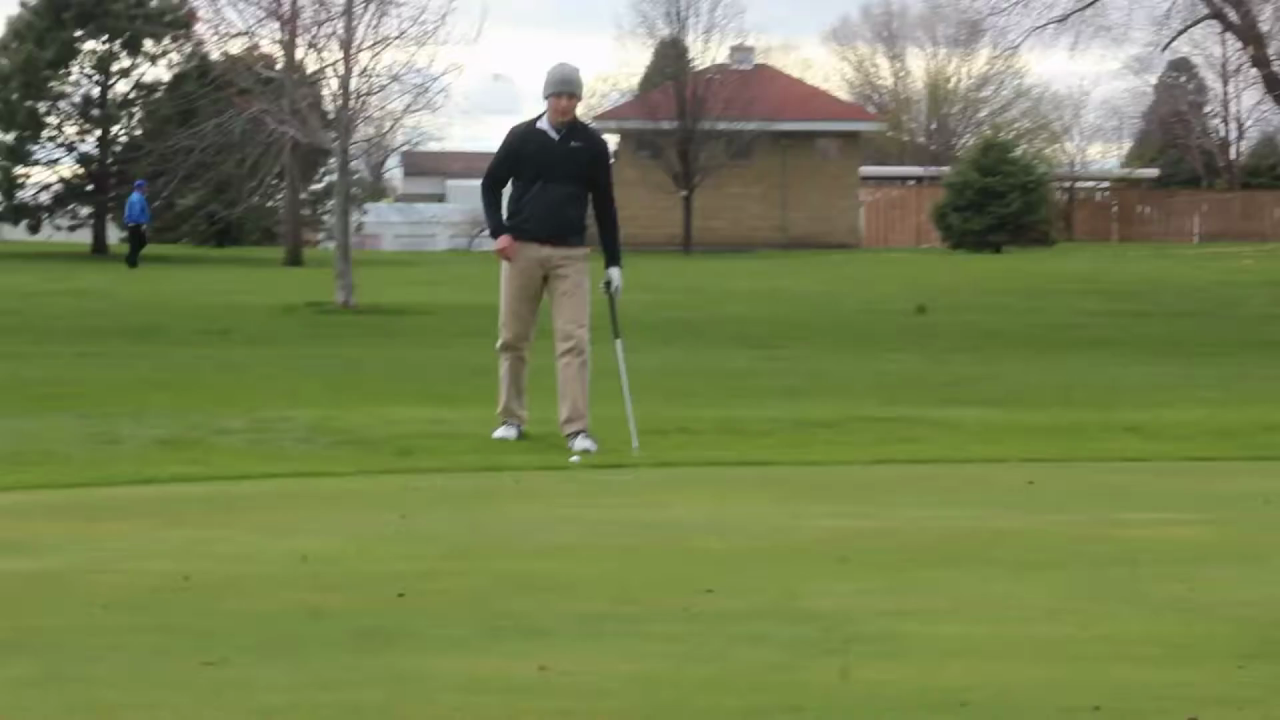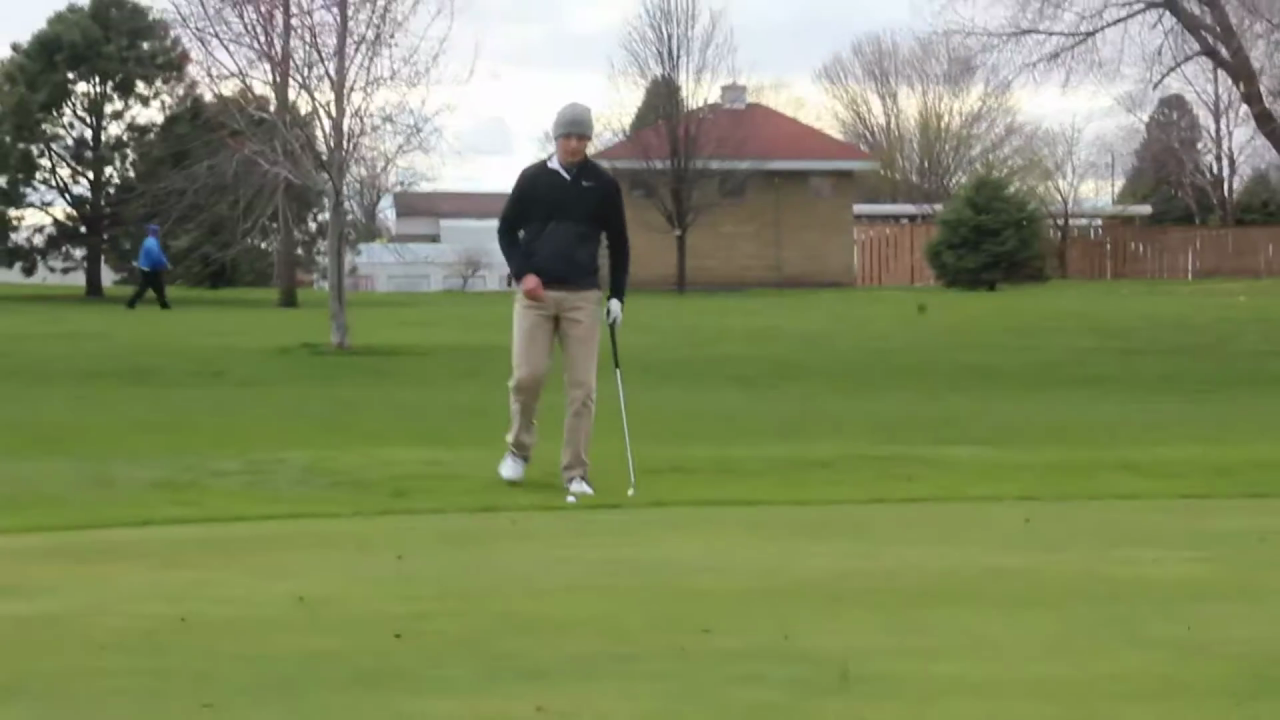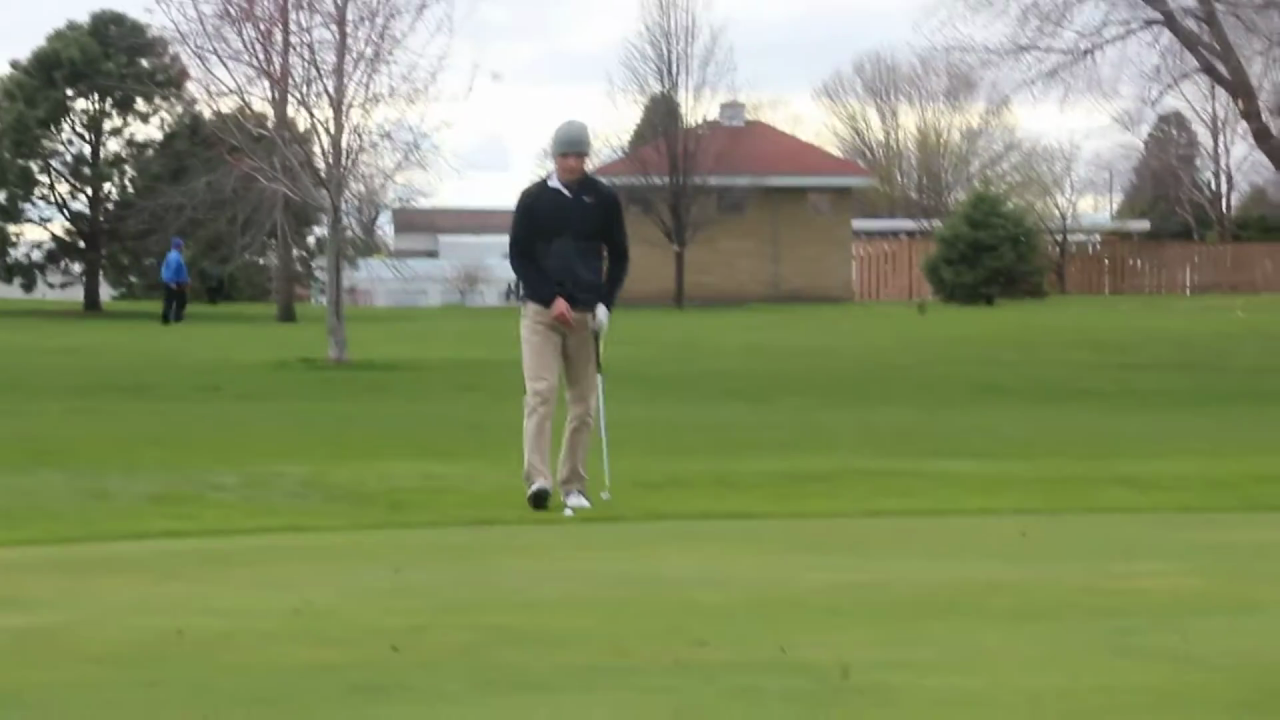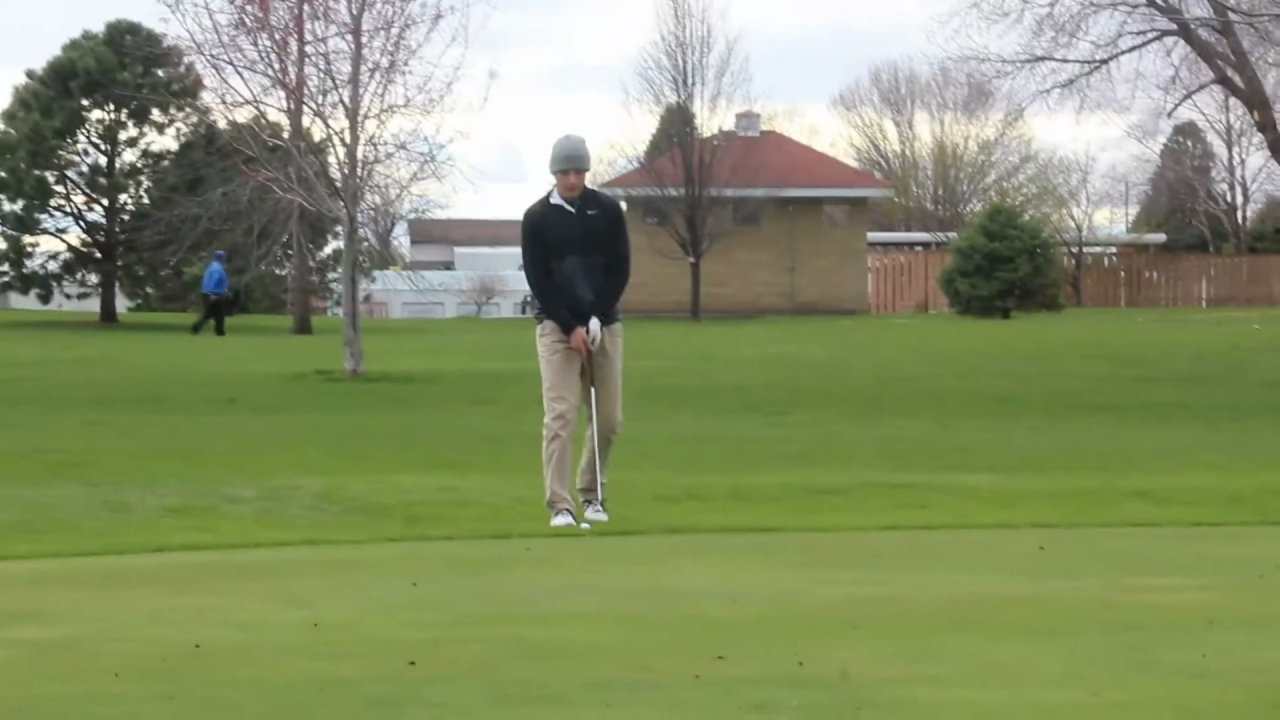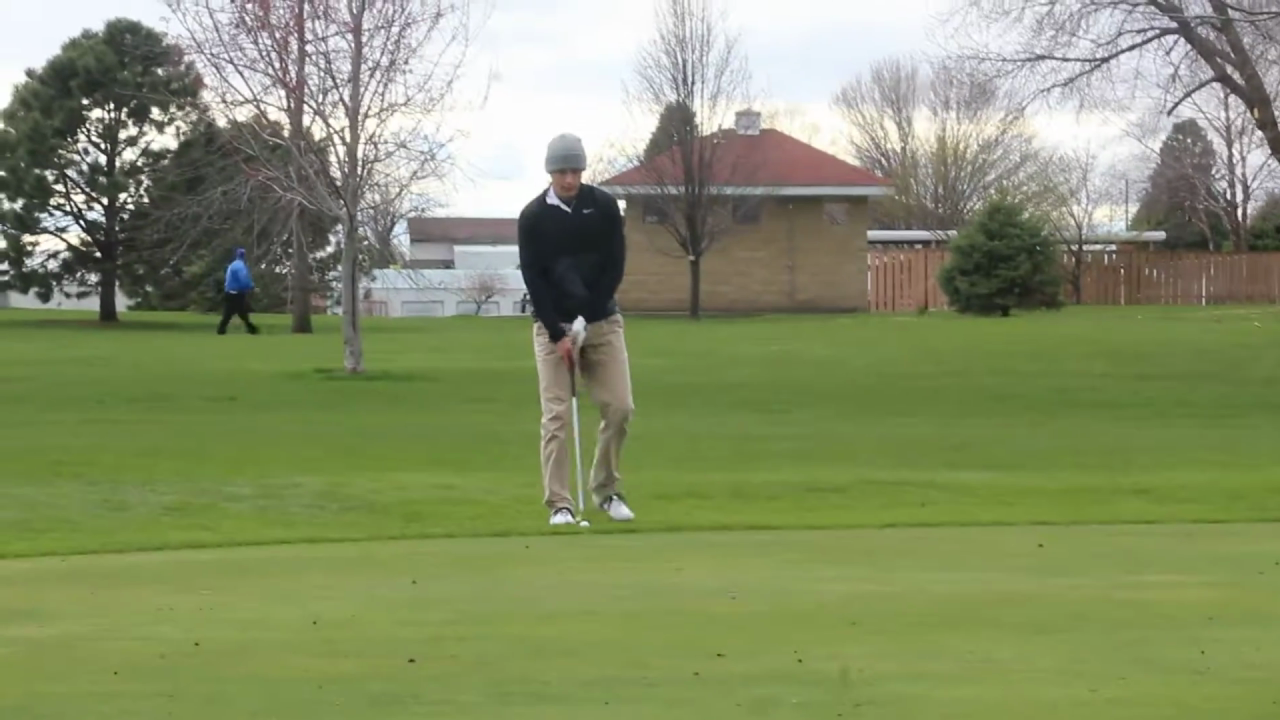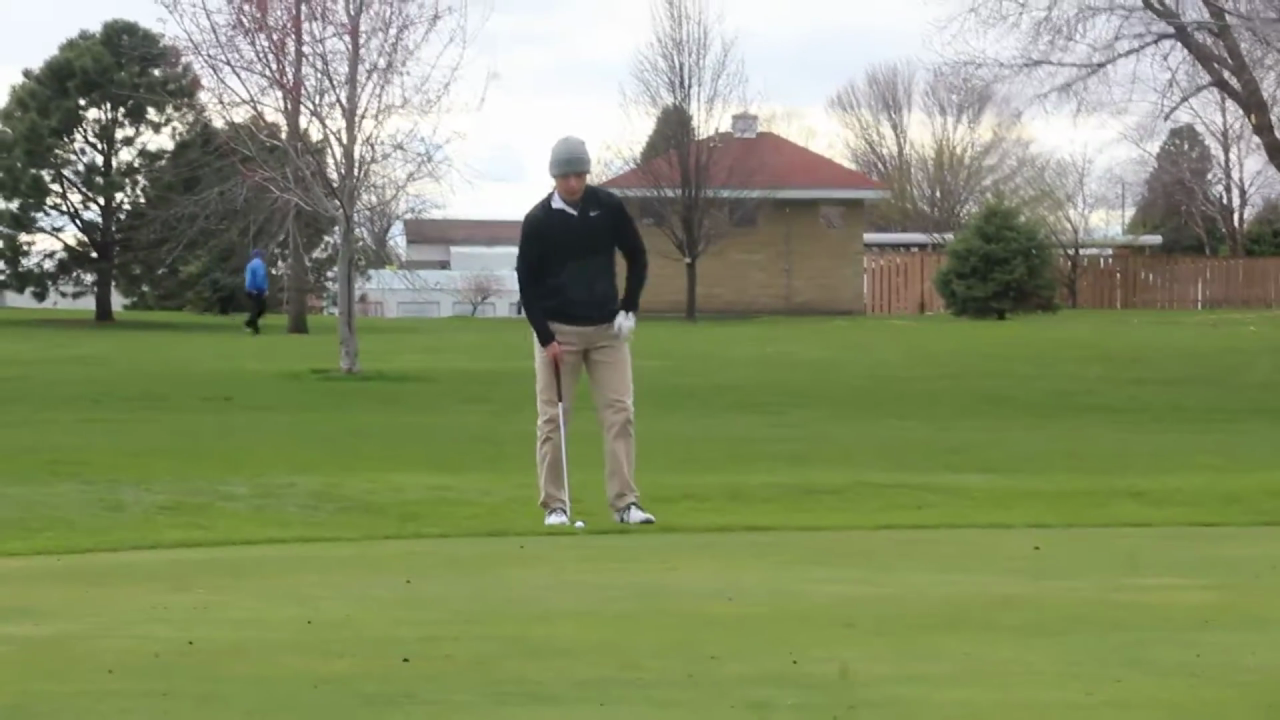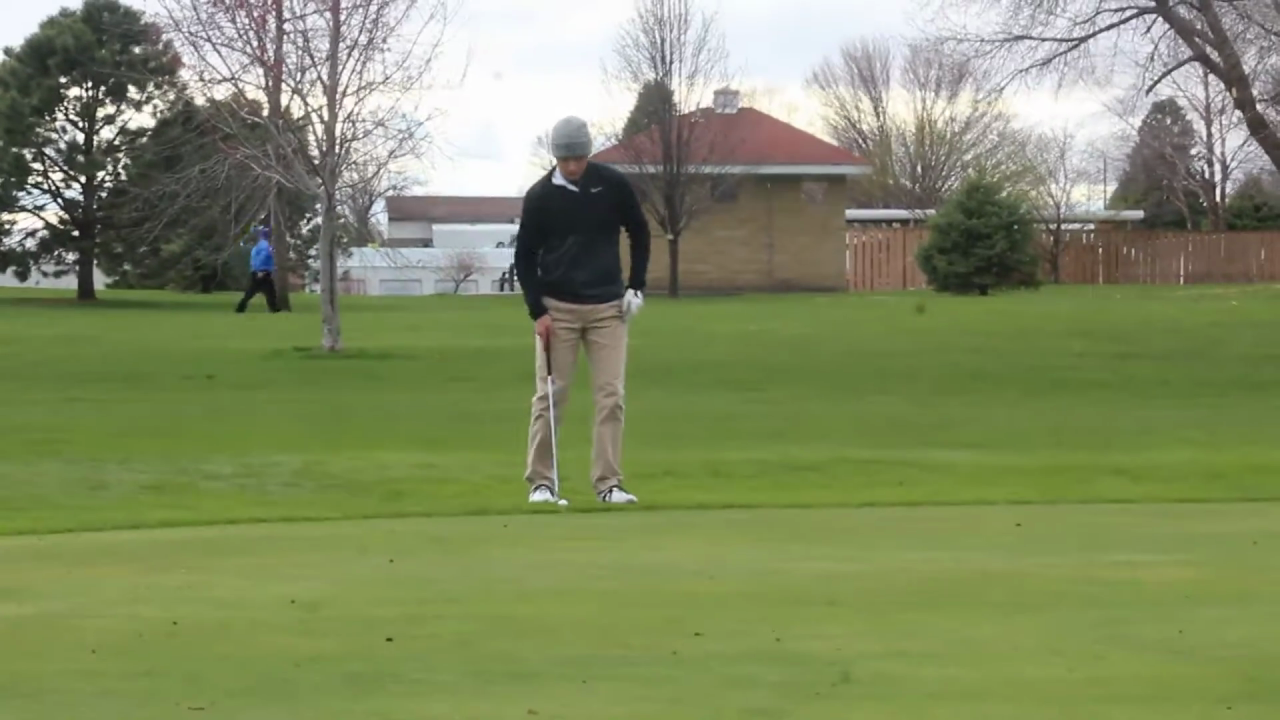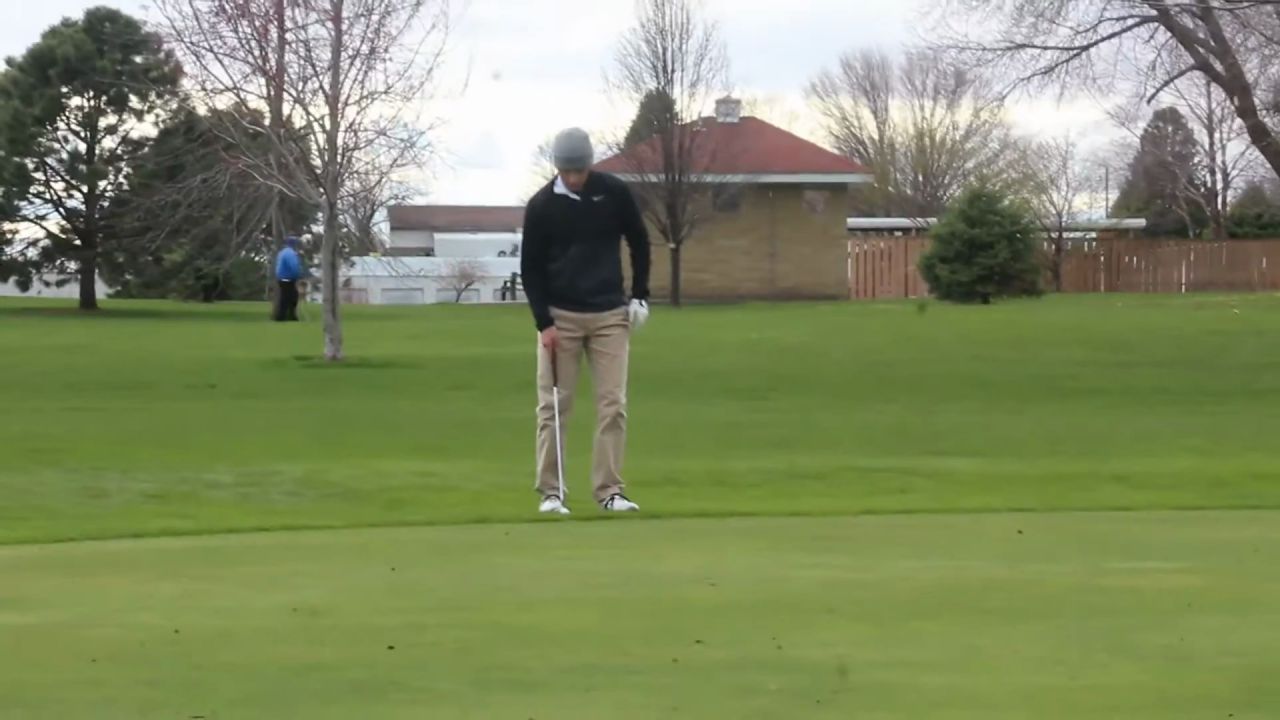
dt=0.3s
person 1, frame 1
left shoulder: (592, 144)
right shoulder: (521, 137)
left elbow: (605, 204)
right elbow: (491, 185)
left wrist: (613, 261)
right wrist: (498, 231)
left hip: (570, 252)
right hip: (522, 249)
left knee: (574, 340)
right knee: (512, 338)
left ankle: (576, 428)
right ankle: (511, 417)
person 1, frame 2
left shoulder: (604, 183)
right shoulder: (533, 178)
left elbow: (618, 242)
right elbow: (507, 228)
left wrist: (617, 294)
right wrist: (522, 272)
left hip: (583, 295)
right hip: (537, 292)
left knee: (582, 386)
right knee: (528, 375)
left ankle: (575, 471)
right ankle: (519, 446)
person 1, frame 3
left shoulder: (605, 198)
right shoulder: (533, 198)
left elbow: (619, 256)
right elbow: (519, 255)
left wrist: (606, 302)
right wrist: (550, 298)
left hip: (588, 311)
right hip: (541, 309)
left knee: (584, 402)
right knee: (540, 394)
left ankle: (572, 484)
right ankle: (538, 481)
person 1, frame 4
left shoulder: (608, 210)
right shoulder: (537, 217)
left elbow: (620, 269)
right elbow: (537, 279)
left wrist: (598, 317)
right wrist: (570, 326)
left hip: (602, 325)
right hip: (556, 327)
left knee: (608, 418)
right knee: (559, 415)
left ankle: (590, 493)
right ankle: (560, 506)
person 1, frame 5
left shoulder: (604, 206)
right shoulder: (533, 216)
left elbow: (614, 267)
right elbow: (534, 280)
left wrist: (586, 317)
right wrist: (556, 334)
left hip: (602, 321)
right hip: (553, 326)
left knee: (619, 408)
right knee: (557, 416)
left ankle: (606, 489)
right ankle: (560, 504)
person 1, frame 6
left shoulder: (610, 207)
right shoulder: (538, 220)
left elbow: (637, 258)
right elbow: (528, 284)
left wrist: (629, 309)
right wrist: (546, 338)
left hip: (607, 325)
right hip: (557, 329)
left knee: (619, 412)
right knee: (552, 418)
left ankle: (625, 502)
right ankle: (554, 505)
person 1, frame 7
left shoulder: (614, 184)
right shoulder: (540, 196)
left elbow: (639, 234)
right elbow: (525, 256)
left wrist: (636, 285)
right wrist: (537, 311)
left hip: (607, 306)
right hip: (556, 307)
left knee: (610, 395)
right knee: (548, 394)
left ankle: (607, 482)
right ankle: (540, 480)
person 1, frame 8
left shoulder: (615, 192)
right shoulder: (541, 205)
left elbow: (639, 242)
right elbow: (530, 268)
left wrist: (640, 295)
right wrist: (543, 322)
left hip: (609, 314)
right hip: (559, 315)
left knee: (613, 404)
right knee: (552, 404)
left ankle: (609, 490)
right ankle: (550, 490)
